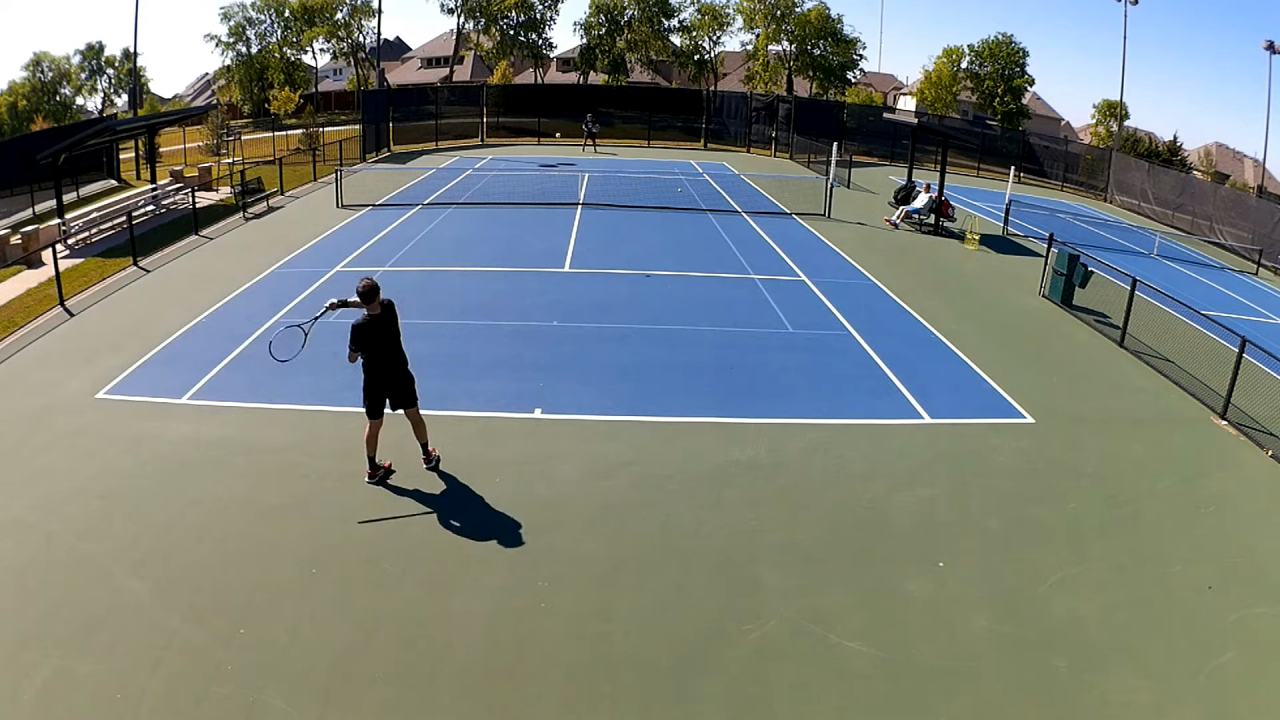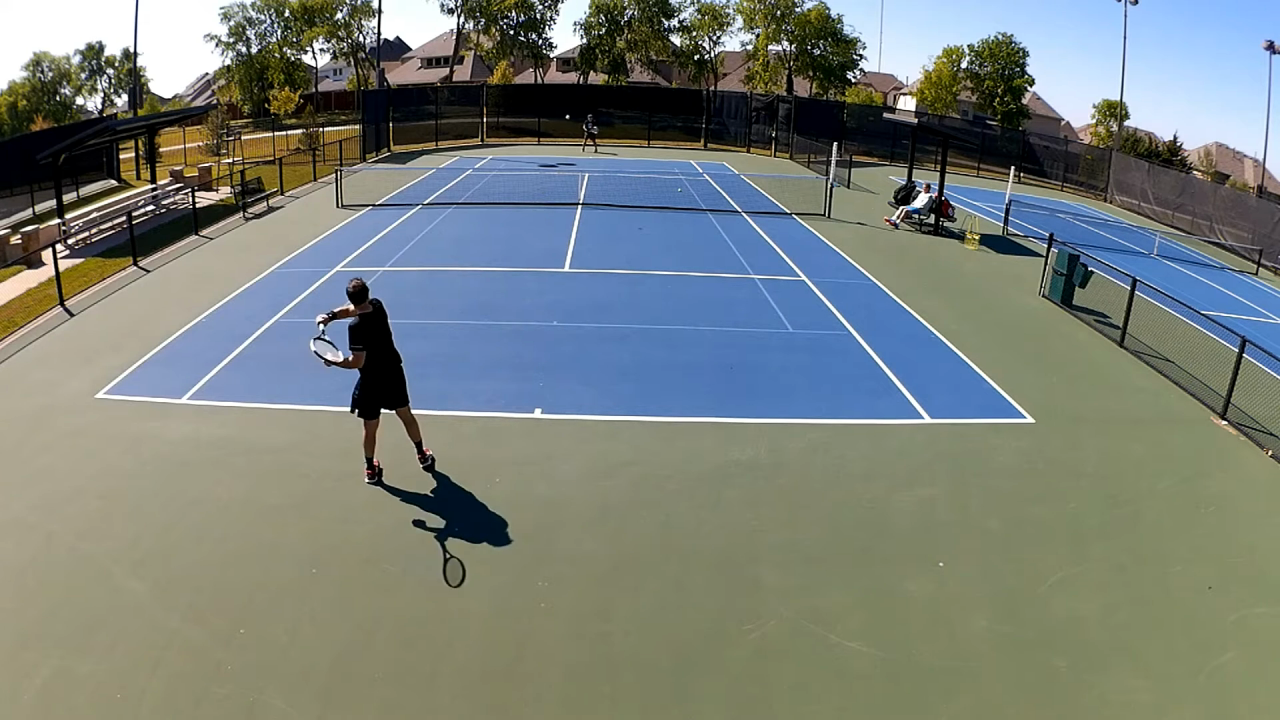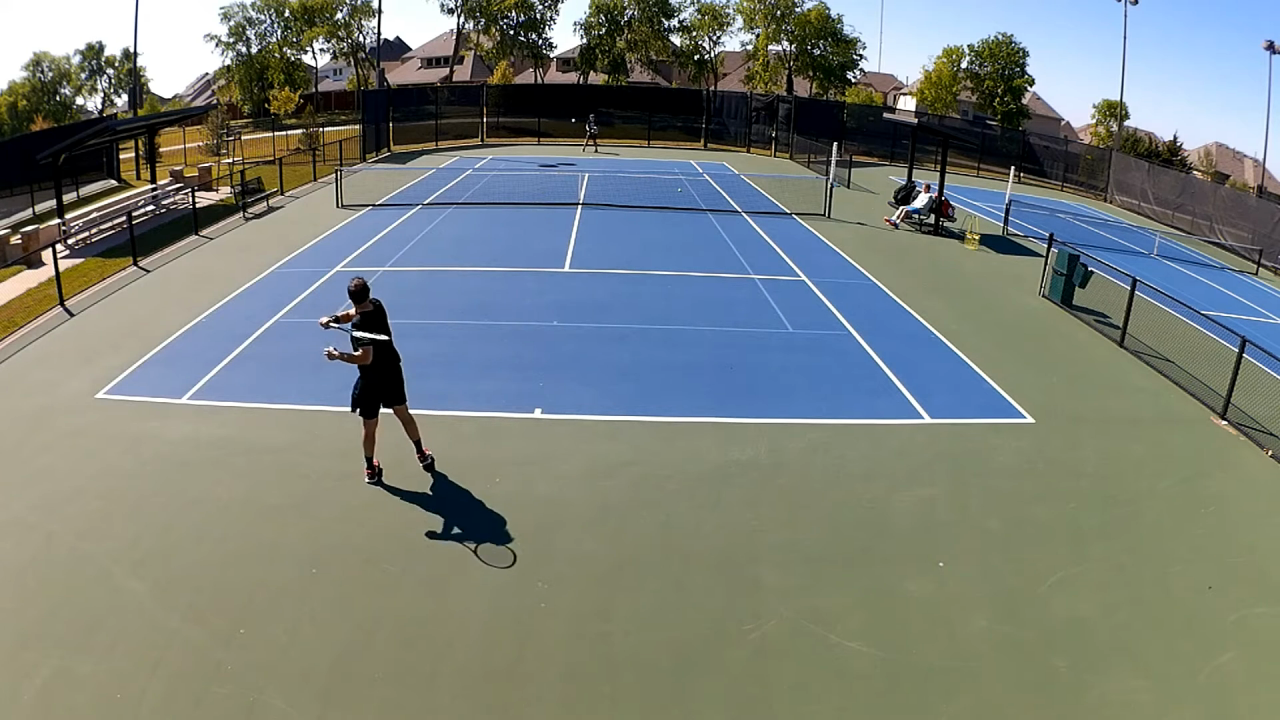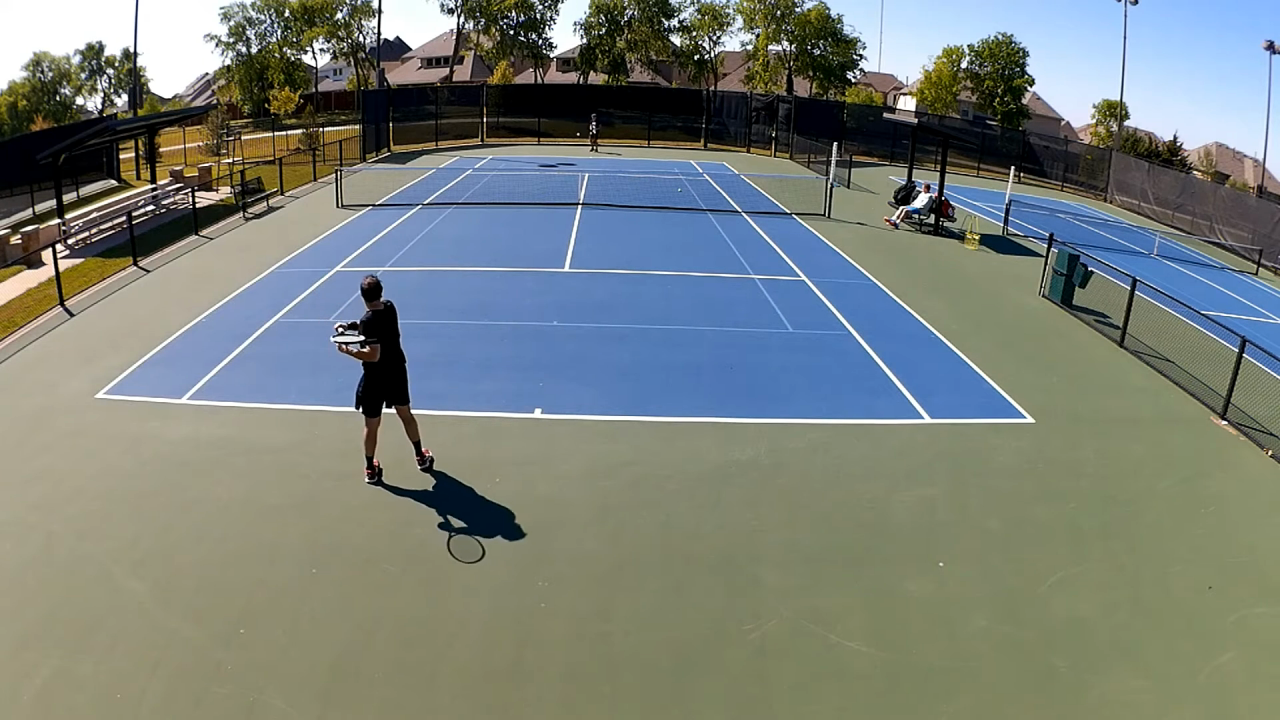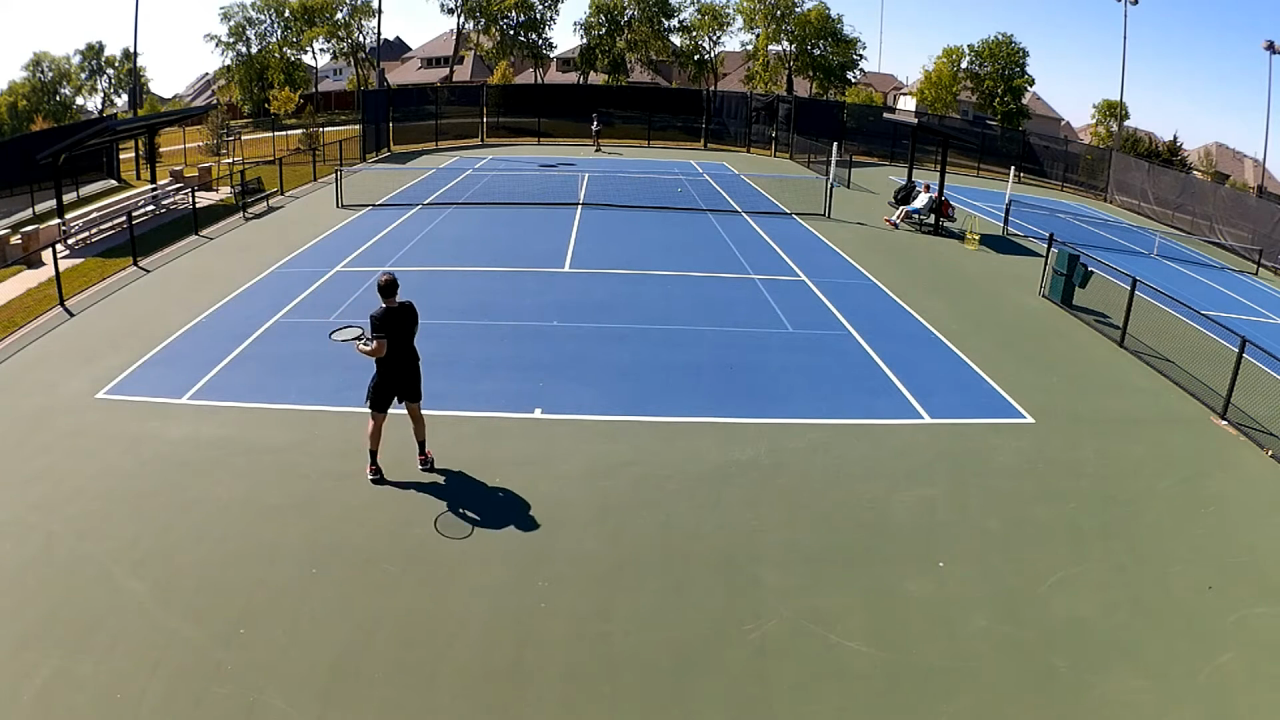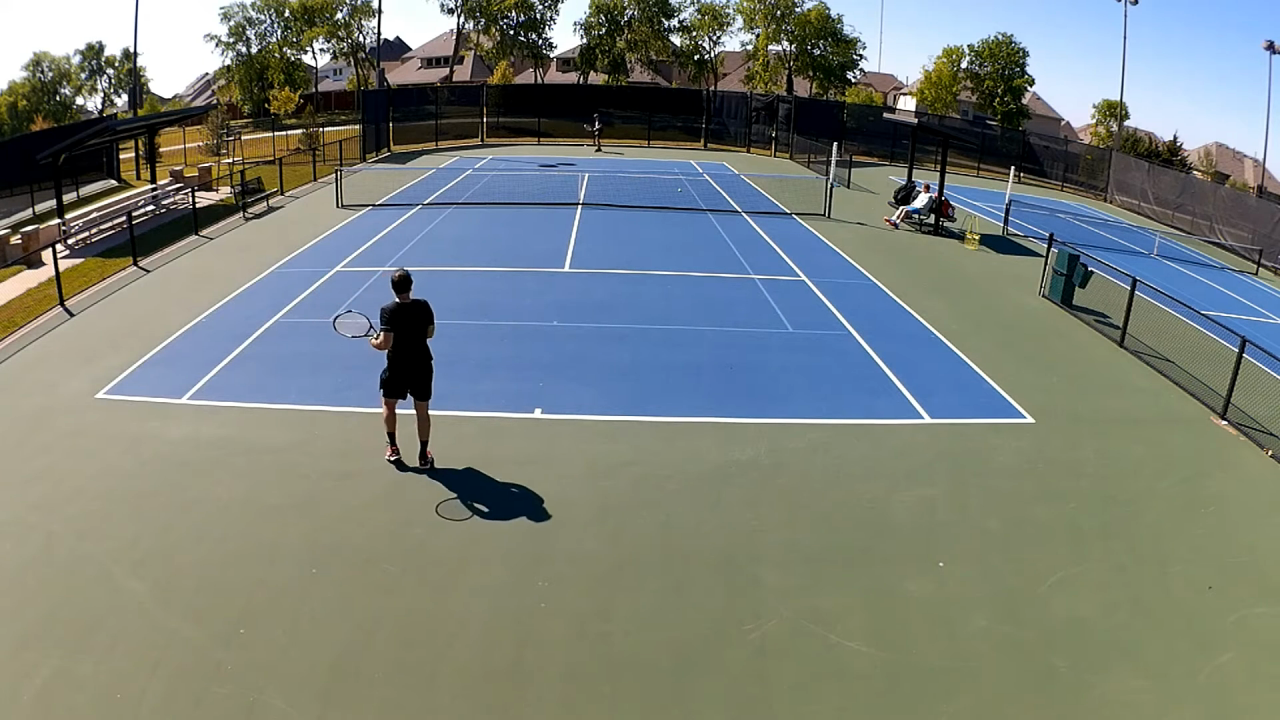
dt=0.2s
person 1, frame 1
left shoulder: (359, 326)
right shoulder: (388, 306)
left elbow: (352, 358)
right elbow: (372, 303)
right wrist: (341, 303)
left hip: (372, 380)
right hip: (399, 375)
left knee: (374, 424)
right knee: (414, 416)
left ankle: (373, 468)
right ankle: (428, 456)
person 1, frame 2
left shoulder: (356, 326)
right shoulder: (377, 306)
left elbow: (357, 362)
right elbow: (352, 309)
left wrist: (335, 361)
right wrist: (331, 316)
left hip: (371, 381)
right hip: (394, 374)
left knee: (370, 427)
right knee: (406, 415)
left ankle: (371, 470)
right ankle: (423, 456)
person 1, frame 3
left shoulder: (359, 324)
right shoulder: (377, 305)
left elbow: (365, 358)
right elbow: (351, 314)
left wrist: (338, 355)
right wrist: (333, 319)
left hip: (371, 379)
right hip: (393, 372)
left knee: (369, 426)
right knee: (403, 414)
left ankle: (371, 470)
right ankle: (422, 455)
person 1, frame 4
left shoulder: (368, 321)
right shoulder: (389, 307)
left elbow: (373, 355)
left wrist: (348, 350)
right wrist: (349, 326)
left hip: (375, 378)
right hip: (398, 372)
left knee: (371, 425)
right knee: (406, 414)
left ankle: (371, 469)
right ankle: (421, 457)
person 1, frame 5
left shoulder: (378, 316)
right shoulder: (409, 308)
left elbow: (379, 351)
left wrist: (362, 348)
left hip: (387, 374)
right hip: (411, 369)
left knee: (376, 419)
right knee: (415, 412)
left ankle: (373, 466)
right ankle: (423, 457)
person 1, frame 6
left shoulder: (388, 311)
right shoulder: (424, 306)
left elbow: (385, 344)
left wrist: (373, 341)
left hip: (397, 368)
right hip: (422, 366)
left knee: (389, 405)
right knee: (422, 411)
left ankle: (392, 448)
right ankle: (424, 456)
